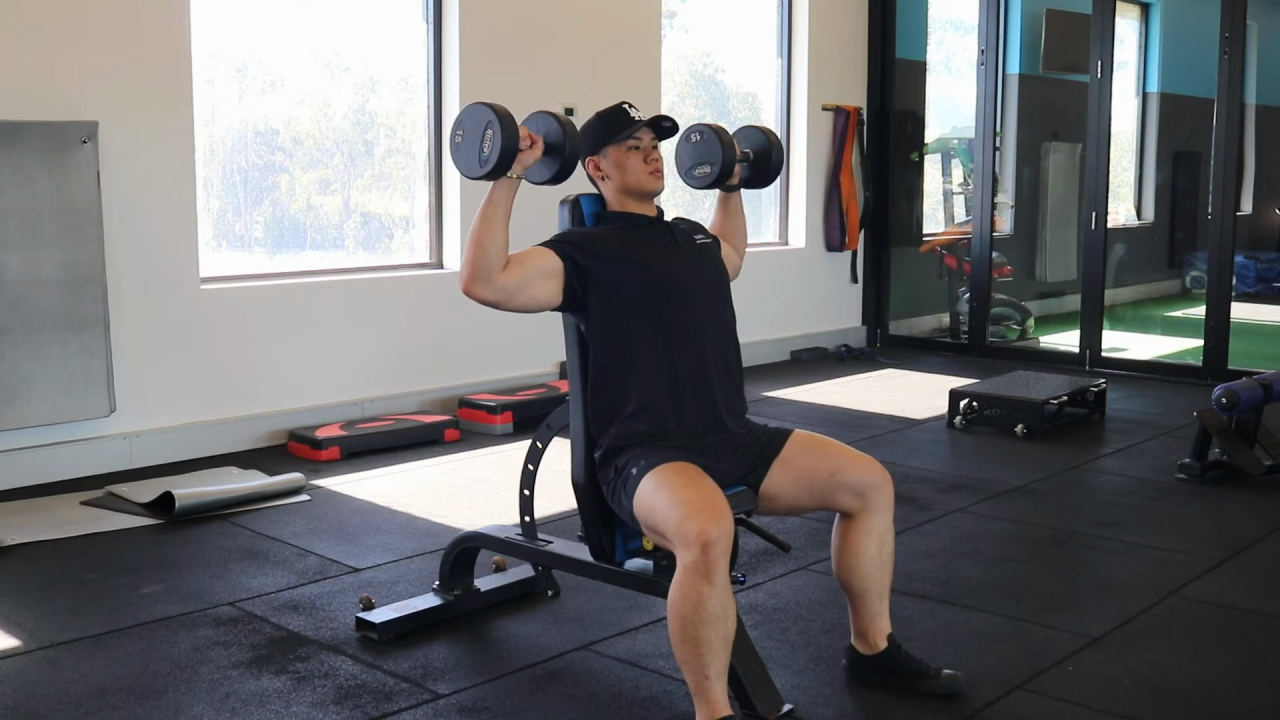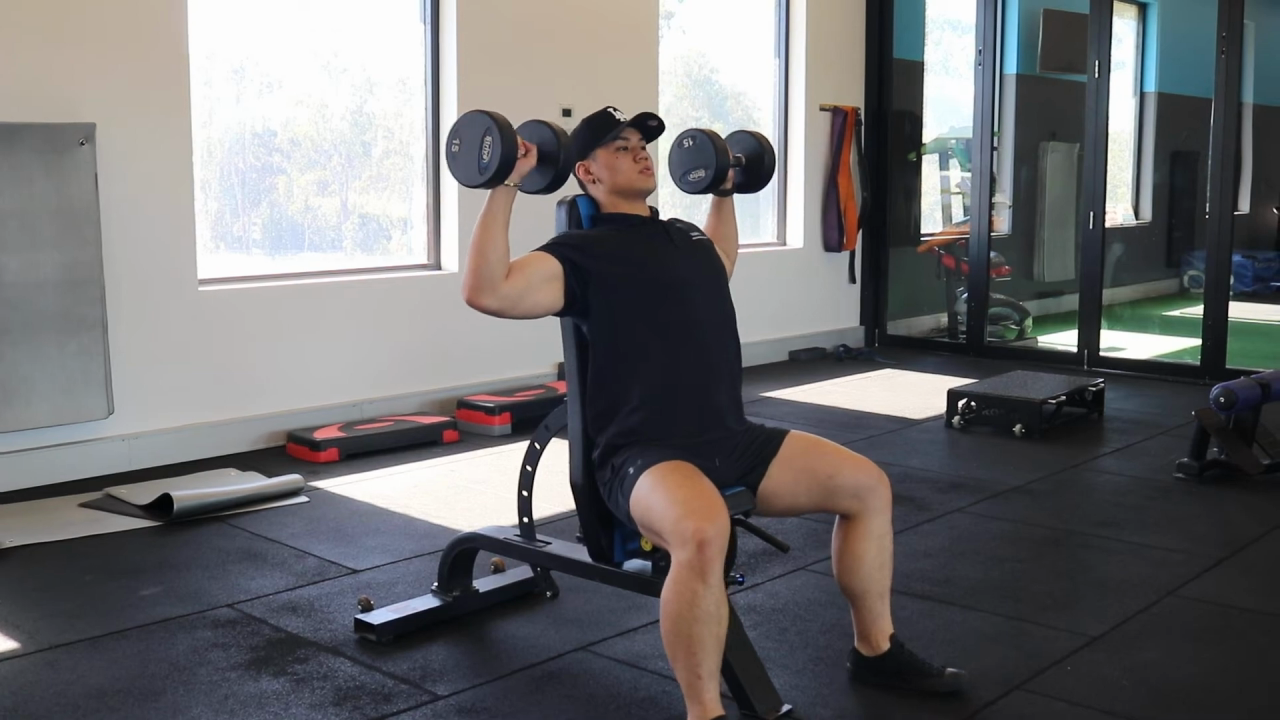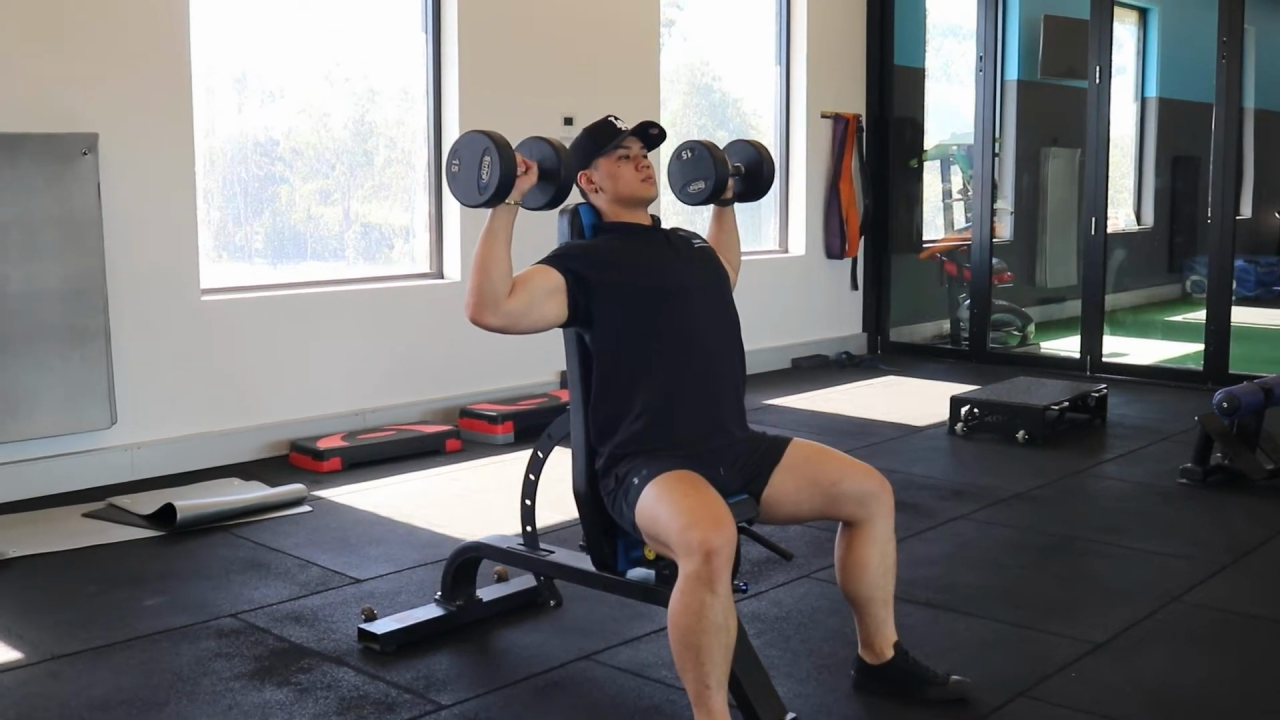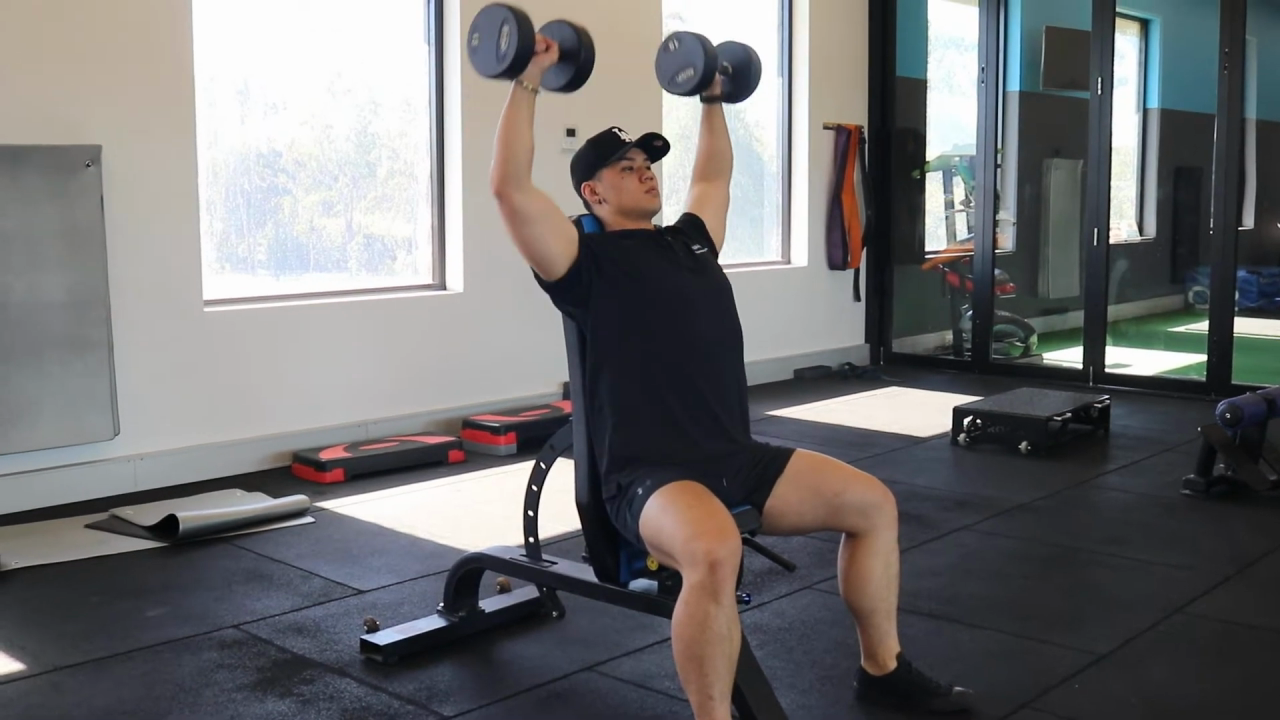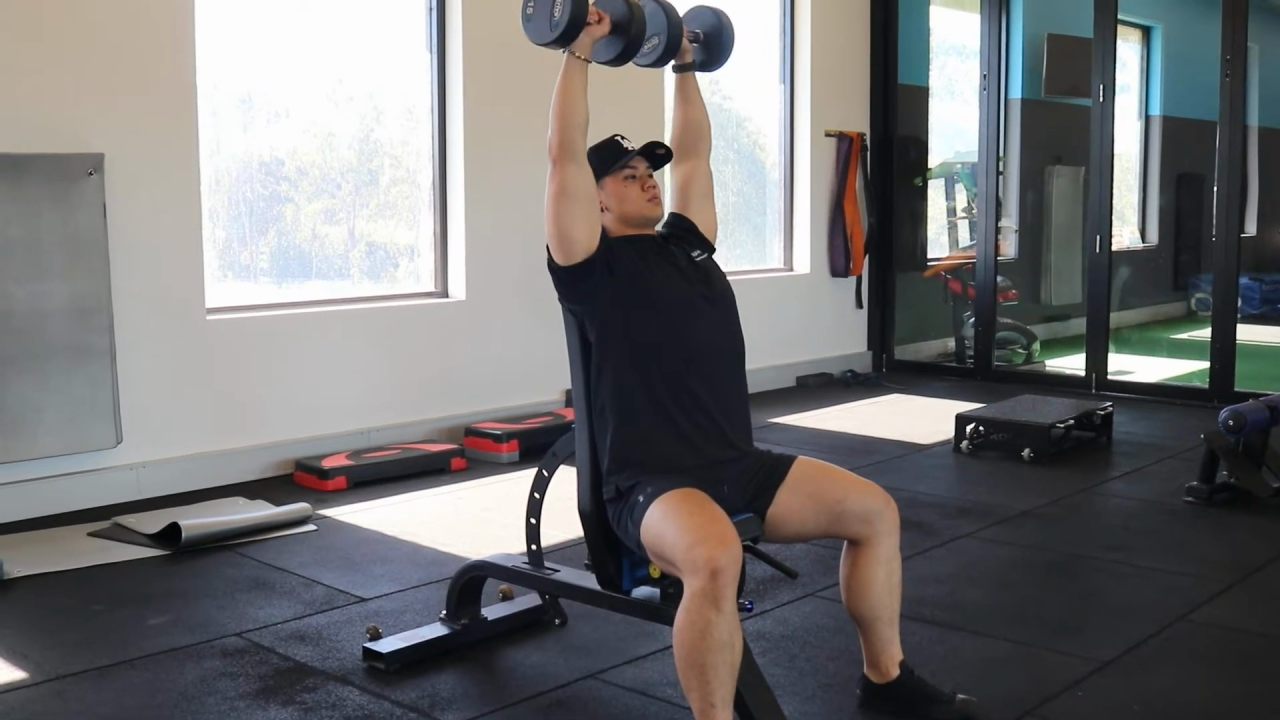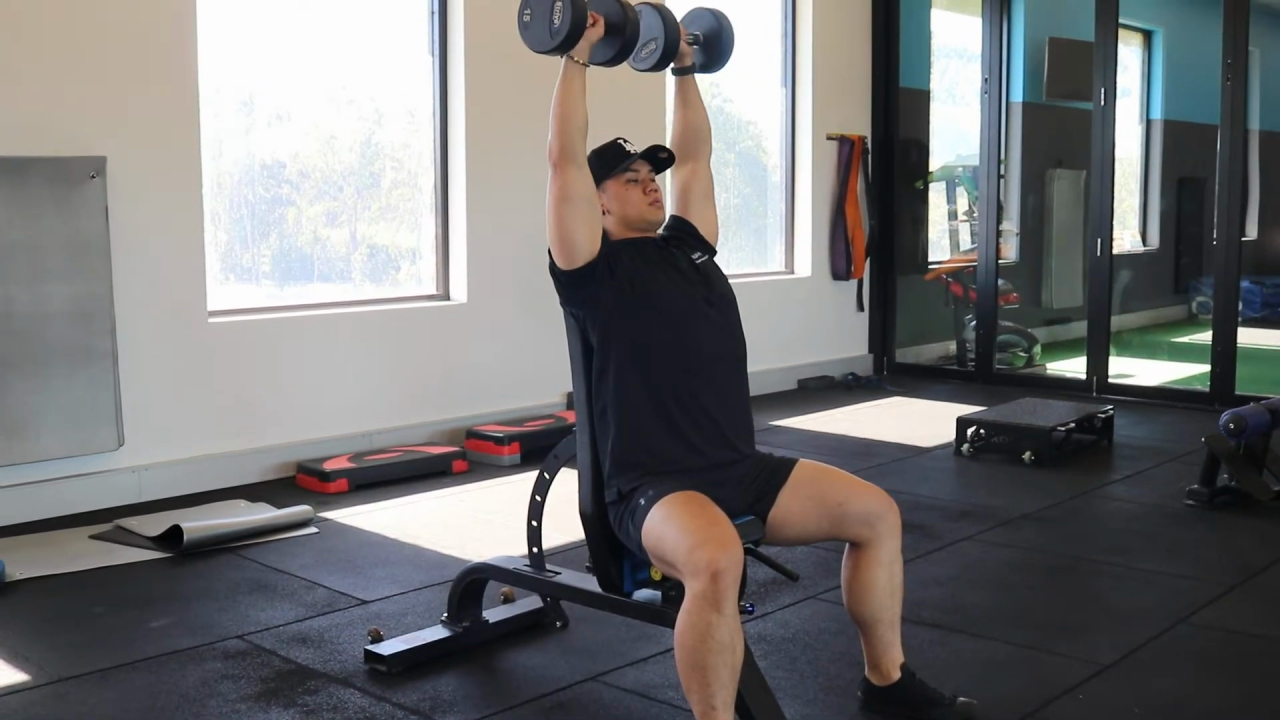
dt=0.5s
person 1, frame 1
left shoulder: (690, 234)
right shoulder: (587, 250)
left elbow: (732, 259)
right elbow: (483, 280)
left wrist: (731, 186)
right wrist: (508, 177)
left hip: (733, 437)
right hip: (648, 454)
left knee: (870, 483)
right knee: (708, 534)
left ankle: (873, 646)
person 1, frame 2
left shoulder: (684, 235)
right shoulder: (584, 252)
left elbow: (722, 262)
right elbow: (486, 291)
left wrist: (723, 191)
right wrist: (505, 187)
left hip: (731, 438)
right hip: (646, 454)
left knee: (868, 485)
right knee: (702, 534)
left ankle: (875, 649)
person 1, frame 3
left shoulder: (685, 244)
right shoulder: (587, 262)
left elbow: (725, 273)
right elbow: (490, 309)
left wrist: (724, 200)
right wrist: (506, 204)
left hip: (735, 446)
right hip: (649, 464)
left knee: (869, 493)
right knee: (709, 544)
left ankle: (880, 657)
person 1, frame 4
left shoulder: (688, 240)
right shoulder: (591, 263)
left elbow: (717, 175)
right elbow: (510, 186)
left wrist: (712, 100)
right wrist: (528, 82)
left hip: (738, 457)
right hip: (652, 474)
left knee: (873, 504)
right knee: (714, 552)
person 1, frame 5
left shoulder: (685, 244)
right shoulder: (595, 265)
left elbow: (693, 151)
right elbow: (565, 156)
left wrist: (684, 67)
right wrist: (580, 51)
left hip: (738, 464)
right hip: (654, 482)
left knee: (874, 510)
right knee: (715, 561)
person 1, frame 6
left shoulder: (687, 245)
right shoulder: (597, 268)
left elbow: (695, 156)
right elbow: (565, 160)
left wrist: (683, 70)
right wrist: (578, 54)
left hip: (739, 467)
right hip: (656, 485)
left knee: (877, 514)
right knee: (717, 563)
